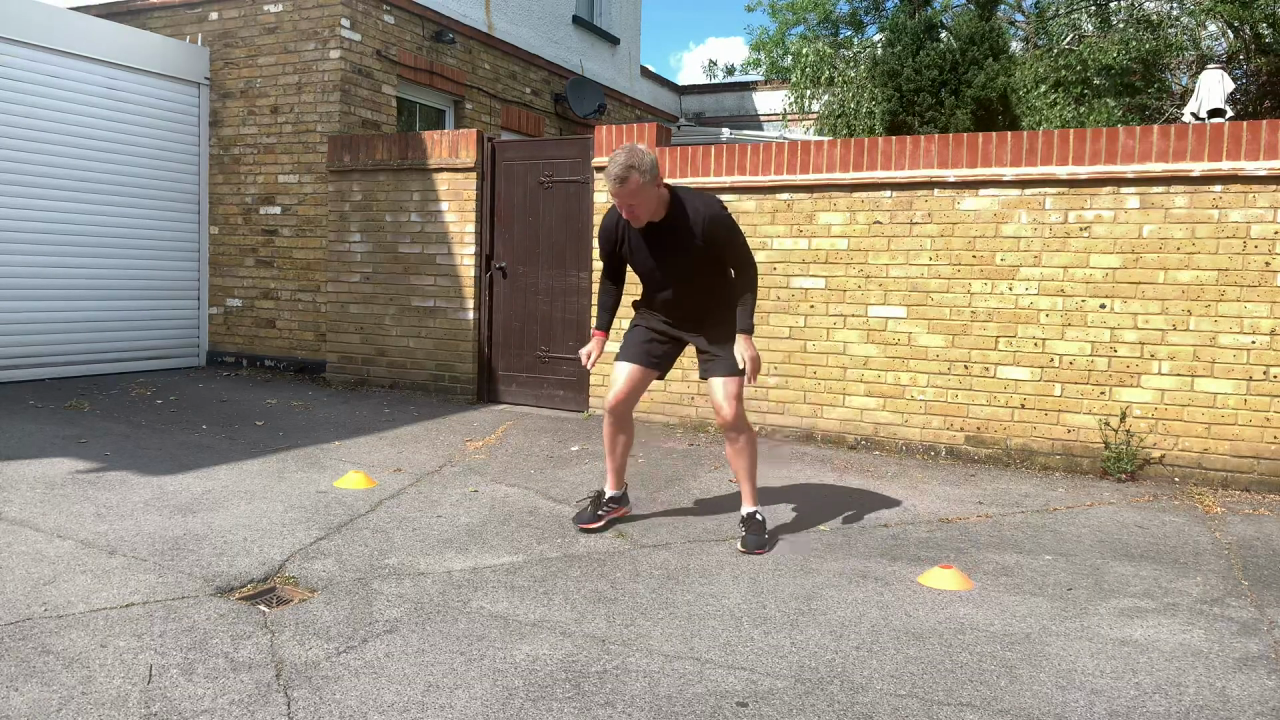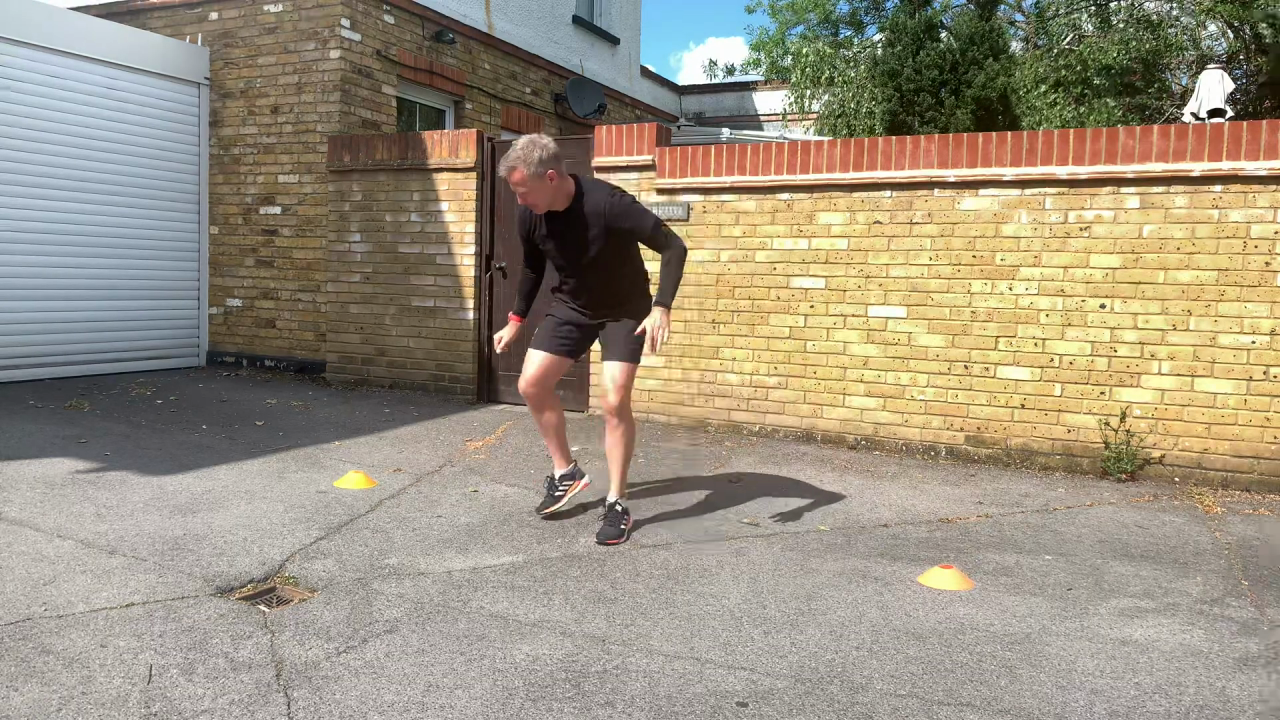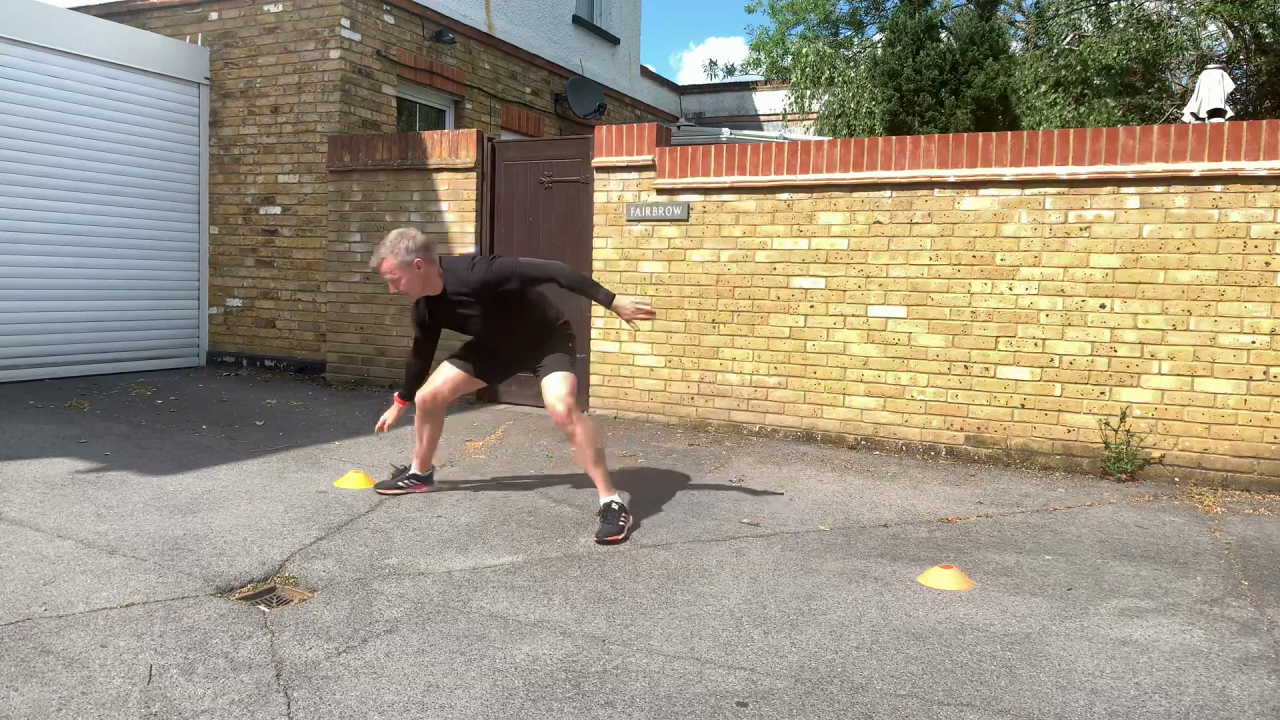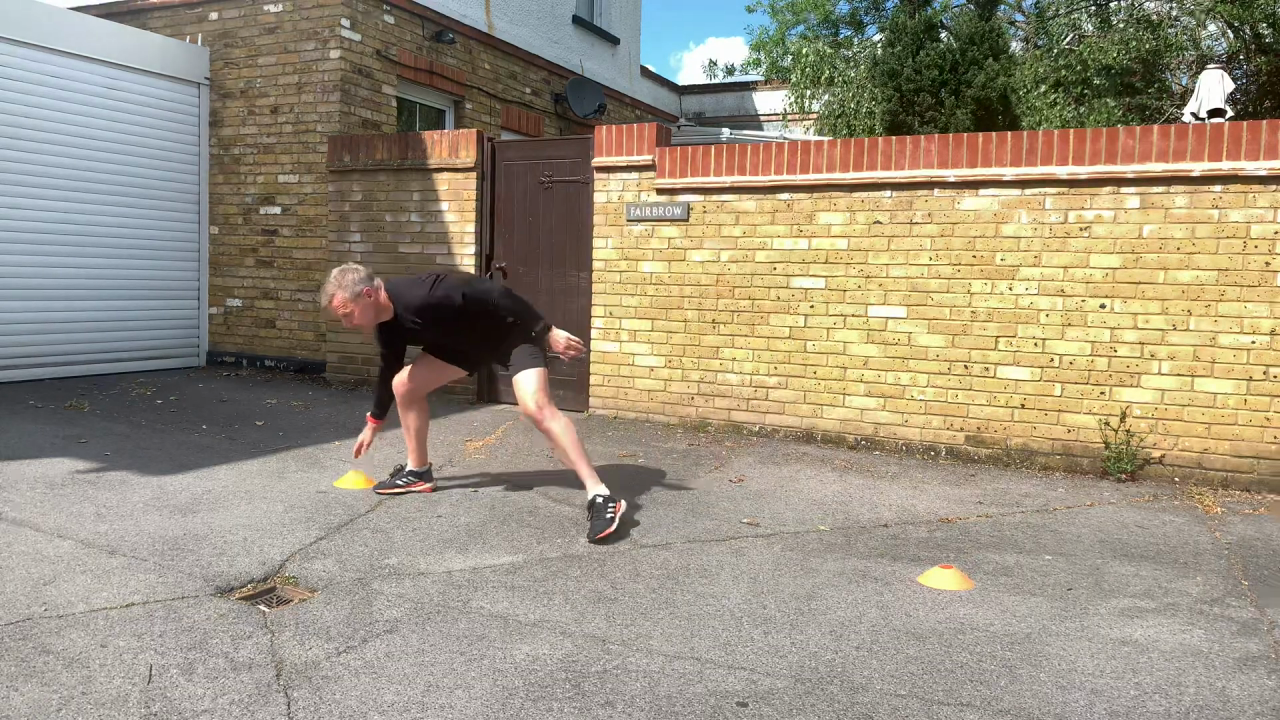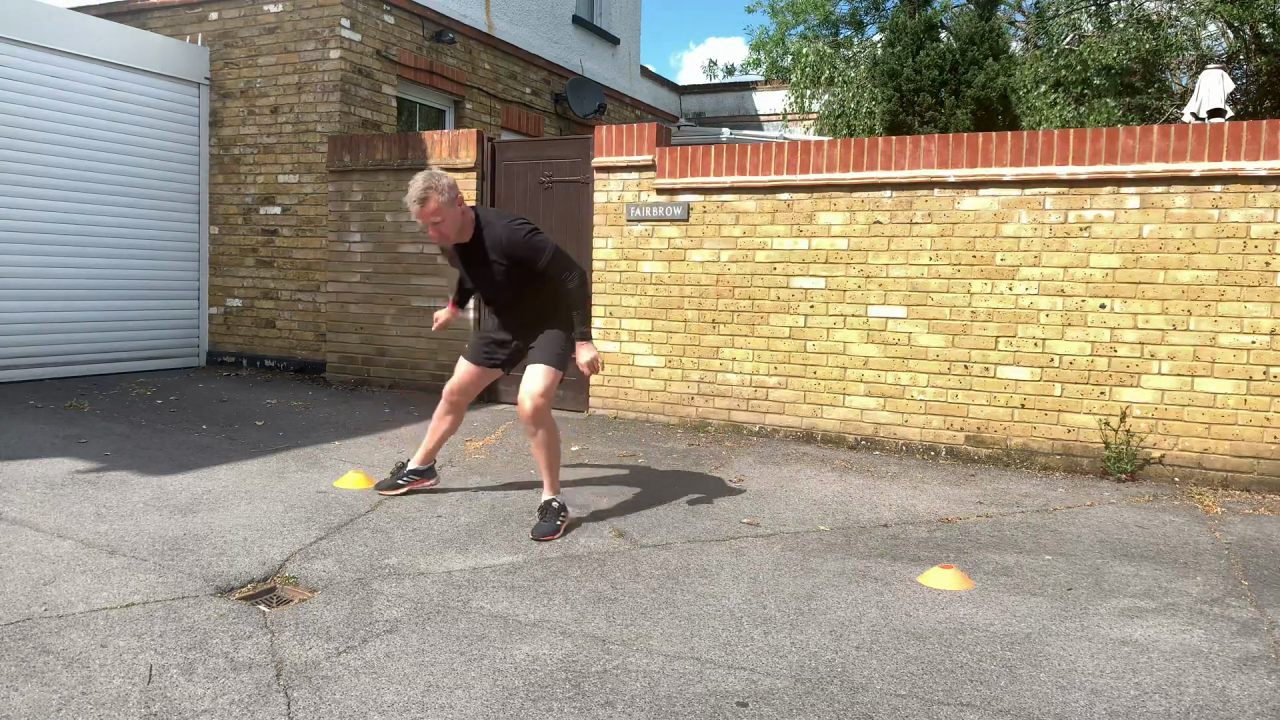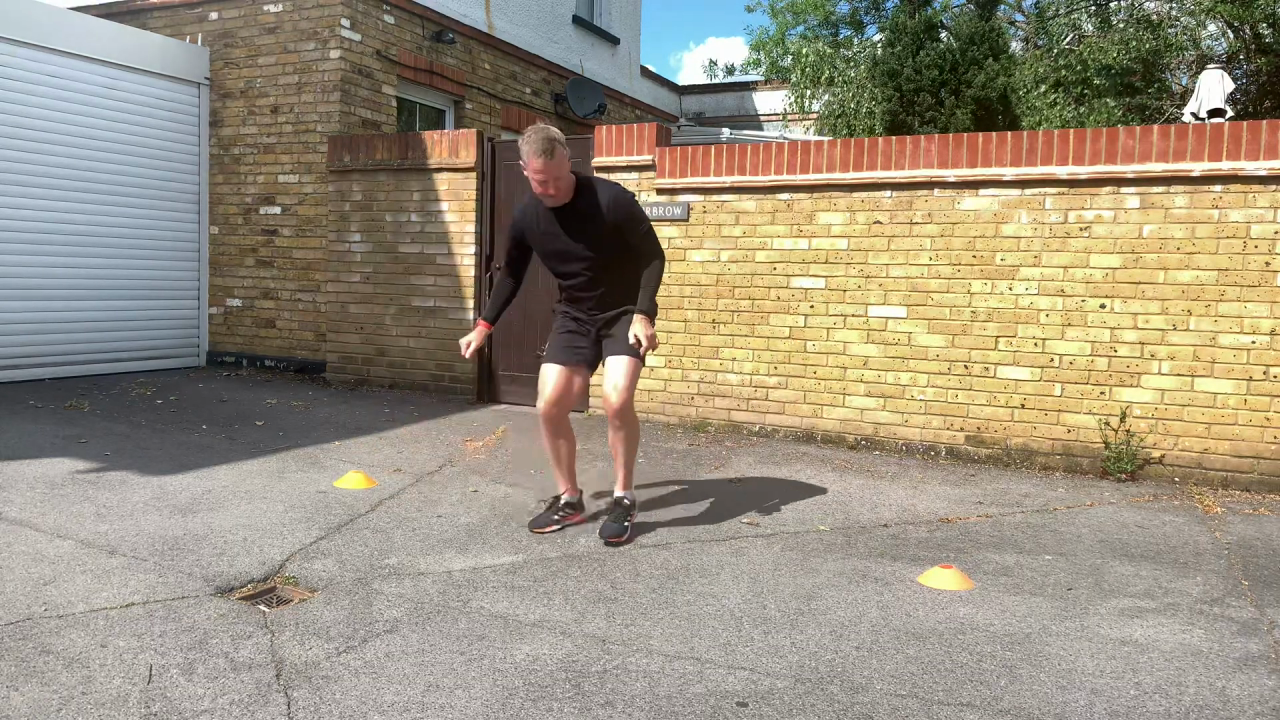
dt=0.3s
person 1, frame 1
left shoulder: (706, 213)
right shoulder: (614, 225)
left elbow: (744, 268)
right elbow: (610, 279)
left wrist: (744, 333)
right wrist: (599, 334)
left hip: (714, 318)
right hip: (656, 318)
left knee: (729, 415)
right knee: (616, 403)
left ankle: (751, 513)
right ankle: (613, 496)
person 1, frame 2
left shoulder: (609, 204)
right shoulder: (530, 216)
left elbow: (674, 248)
right elbow: (533, 267)
left wrist: (661, 307)
right wrist: (516, 321)
left hip: (625, 310)
right hip: (571, 306)
left knee: (614, 401)
right knee: (531, 384)
left ankle: (616, 504)
right ankle: (566, 473)
person 1, frame 3
left shoulder: (474, 274)
right shoulder: (425, 305)
left elbow: (549, 272)
right elbow: (422, 351)
left wrist: (612, 301)
right wrist: (399, 403)
left hip: (548, 342)
right hip: (498, 348)
left knee: (562, 410)
right knee: (428, 399)
left ankle: (610, 503)
right ankle: (419, 473)
person 1, frame 4
left shoulder: (422, 295)
right shoulder: (387, 325)
left elbow: (494, 292)
right elbow: (388, 369)
left wrist: (549, 332)
right wrist: (373, 423)
left hip: (515, 333)
right hip: (469, 342)
left knee: (536, 406)
right knee: (404, 385)
left ankle: (600, 496)
right ankle: (418, 470)
person 1, frame 5
left shoulder: (510, 234)
right shoulder: (449, 242)
left elbow: (574, 276)
left wrist: (583, 340)
right wrist: (454, 307)
left hip: (550, 324)
right hip: (504, 323)
left knee: (531, 405)
right knee: (454, 393)
left ankle: (553, 502)
right ankle: (419, 468)
person 1, frame 6
left shoulder: (610, 200)
right shoulder: (527, 216)
left elbow: (653, 255)
right elbow: (511, 273)
left wrist: (643, 315)
right wrist: (483, 327)
left hip: (623, 313)
right hip: (575, 315)
left knee: (617, 402)
right knee: (549, 407)
left ankle: (623, 498)
right ankle: (568, 499)
